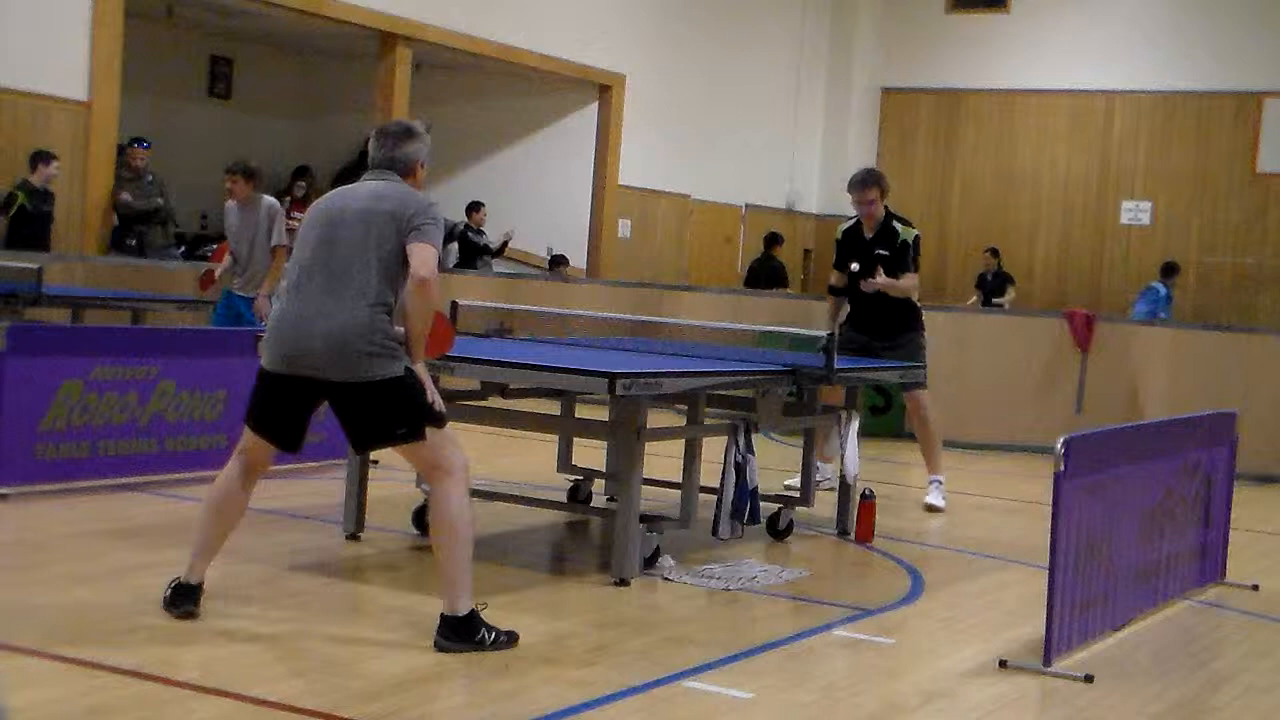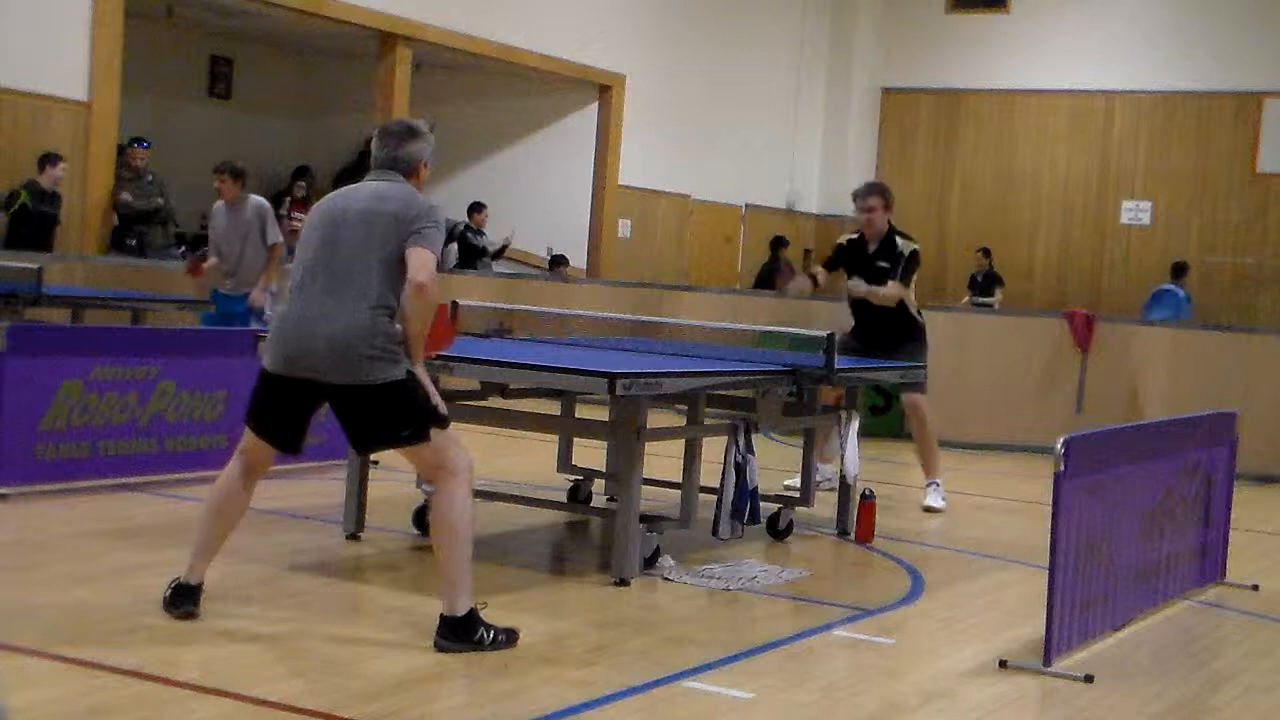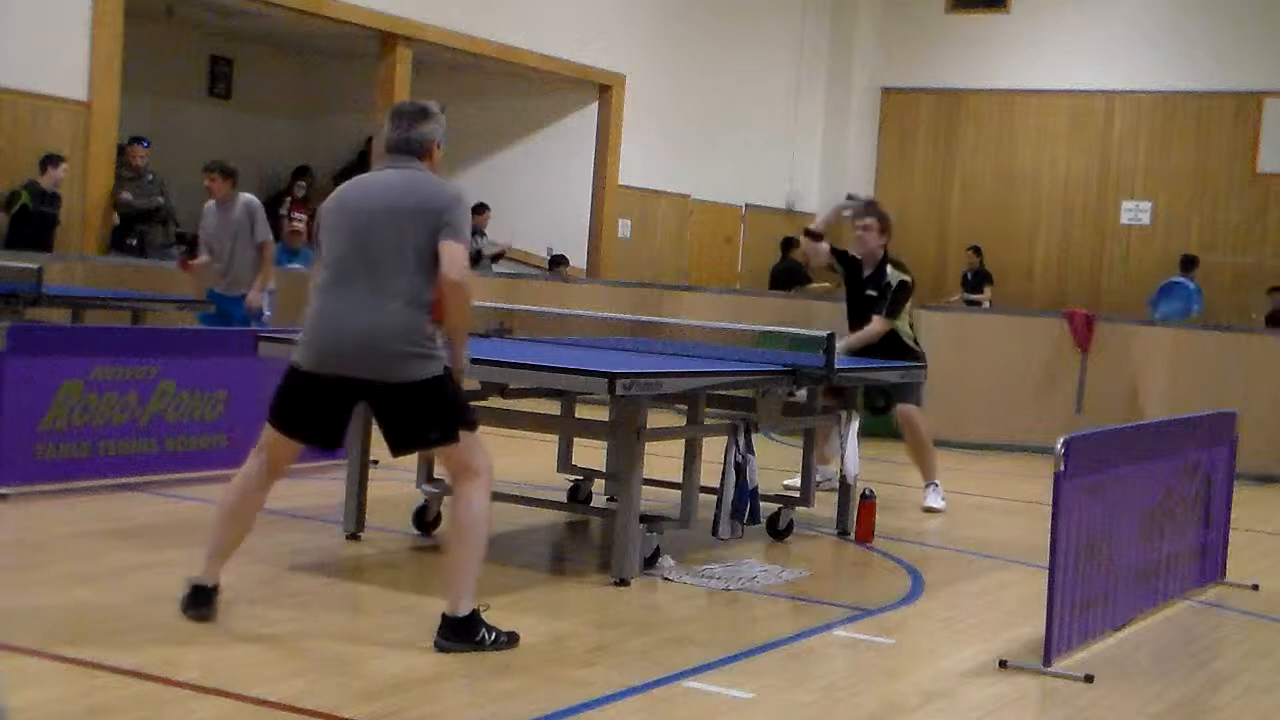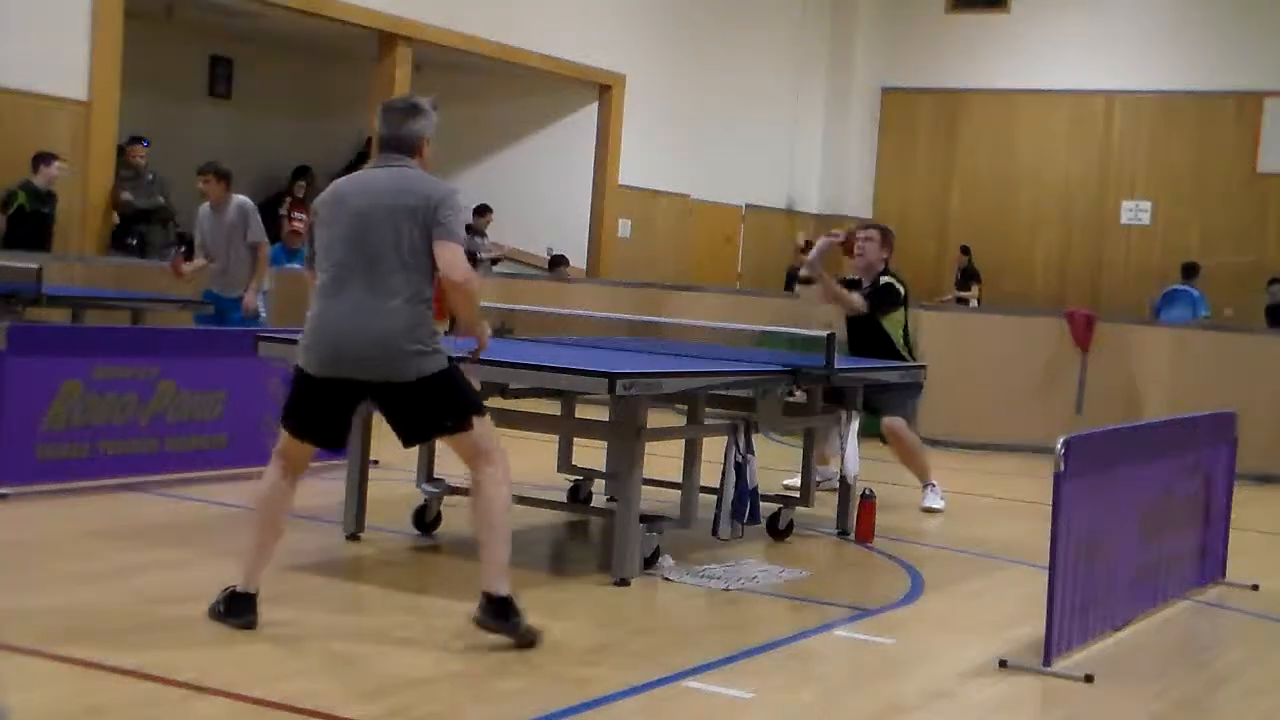
dt=0.2s
person 1, frame 1
left shoulder: (325, 202)
right shoulder: (417, 206)
right elbow: (422, 276)
right wrist: (415, 355)
left hip: (287, 345)
right hip: (363, 352)
left knee: (247, 460)
right knee: (448, 469)
left ankle: (187, 587)
right ankle: (459, 619)
person 1, frame 2
left shoulder: (328, 202)
right shoulder: (420, 209)
right elbow: (419, 281)
right wrist: (415, 358)
left hip: (289, 347)
right hip: (365, 356)
left knee: (247, 462)
right knee: (453, 470)
left ankle: (188, 586)
right ankle: (459, 619)
person 1, frame 3
left shoulder: (340, 195)
right shoulder: (444, 197)
right elbow: (454, 277)
right wrist: (457, 348)
left hip: (323, 346)
right hip: (404, 354)
left knee: (265, 460)
right knee: (473, 472)
left ankle: (204, 587)
right ankle: (459, 620)
person 1, frame 4
left shoulder: (330, 196)
right shoulder: (435, 193)
right elbow: (455, 274)
right wrist: (475, 324)
left hip: (326, 348)
right hip: (407, 352)
left knee: (285, 465)
right knee: (489, 459)
left ankle: (243, 596)
right ankle: (498, 599)
person 2, frame 1
left shoulder: (905, 233)
right shoulder: (846, 232)
left elbow: (911, 286)
right elbow: (837, 284)
left wrist: (885, 283)
right wrist: (830, 326)
left hip: (901, 332)
right hip: (857, 330)
left knee: (916, 400)
right knee: (828, 392)
left ankle: (936, 481)
right ankle: (824, 471)
person 2, frame 2
left shoulder: (906, 248)
right shoulder: (849, 245)
left elbow: (893, 294)
right elbow: (822, 275)
left wrist: (865, 291)
left hip: (903, 342)
right hip: (861, 339)
left knee: (914, 403)
right knee: (824, 392)
left ankle: (934, 484)
right ankle: (824, 471)
person 2, frame 3
left shoulder: (897, 279)
right shoulder: (851, 263)
left elbow: (878, 328)
right elbow: (811, 244)
left wrist: (844, 344)
right wrist: (837, 209)
left hip: (901, 362)
right hip: (861, 359)
left knee: (907, 414)
left ankle: (933, 486)
right ankle: (825, 472)
person 2, frame 4
left shoulder: (891, 287)
right shoulder: (851, 283)
left elbow: (852, 305)
left wrist: (822, 278)
right wrist: (823, 244)
left knee: (893, 425)
left ankle: (930, 487)
right ankle: (824, 473)
